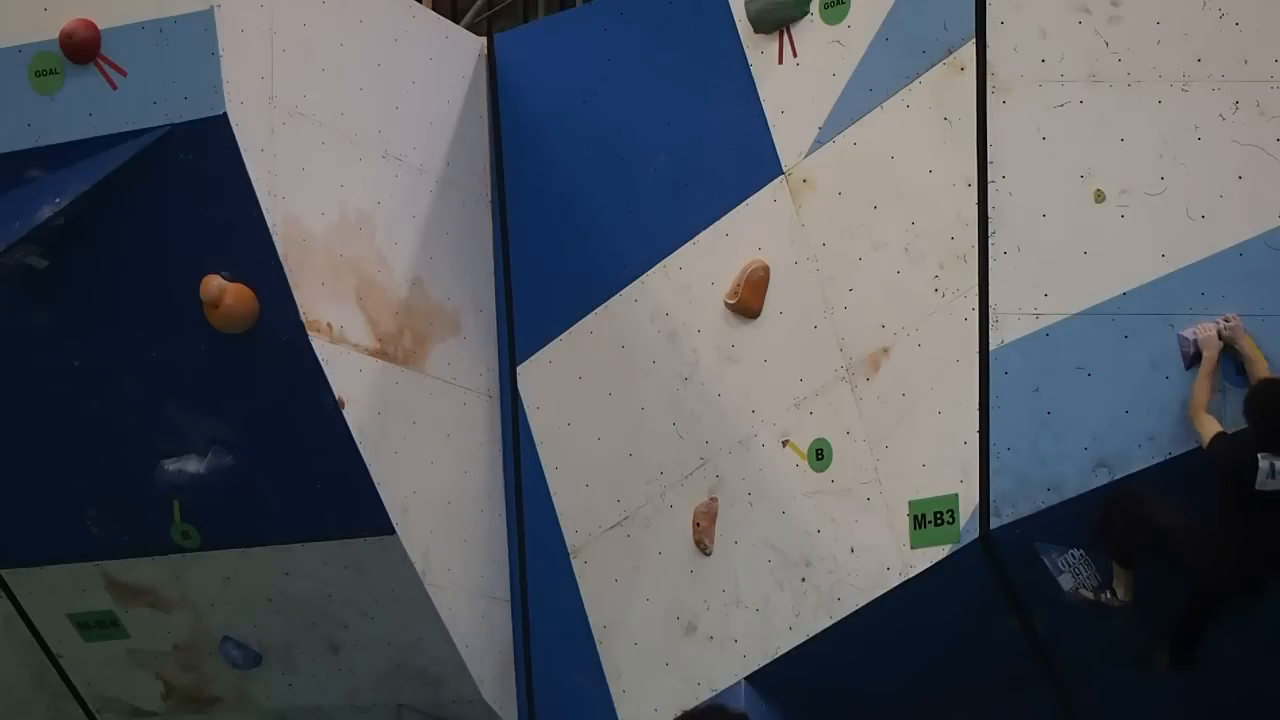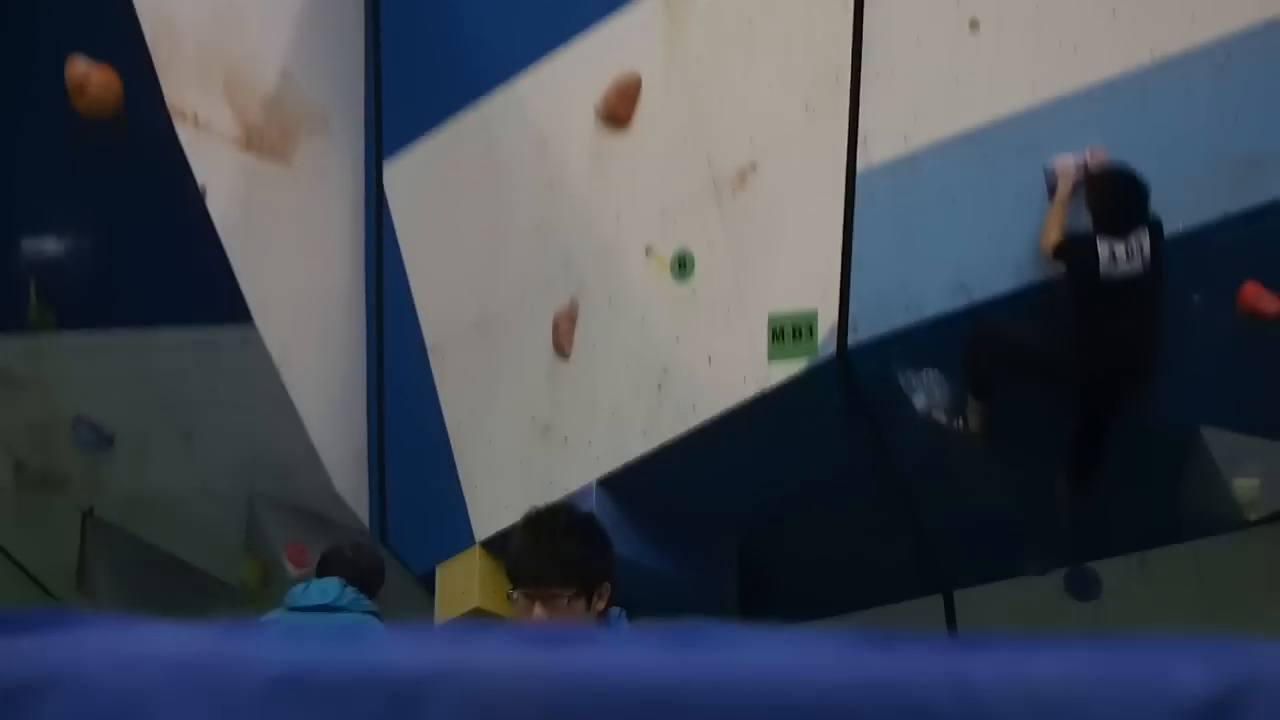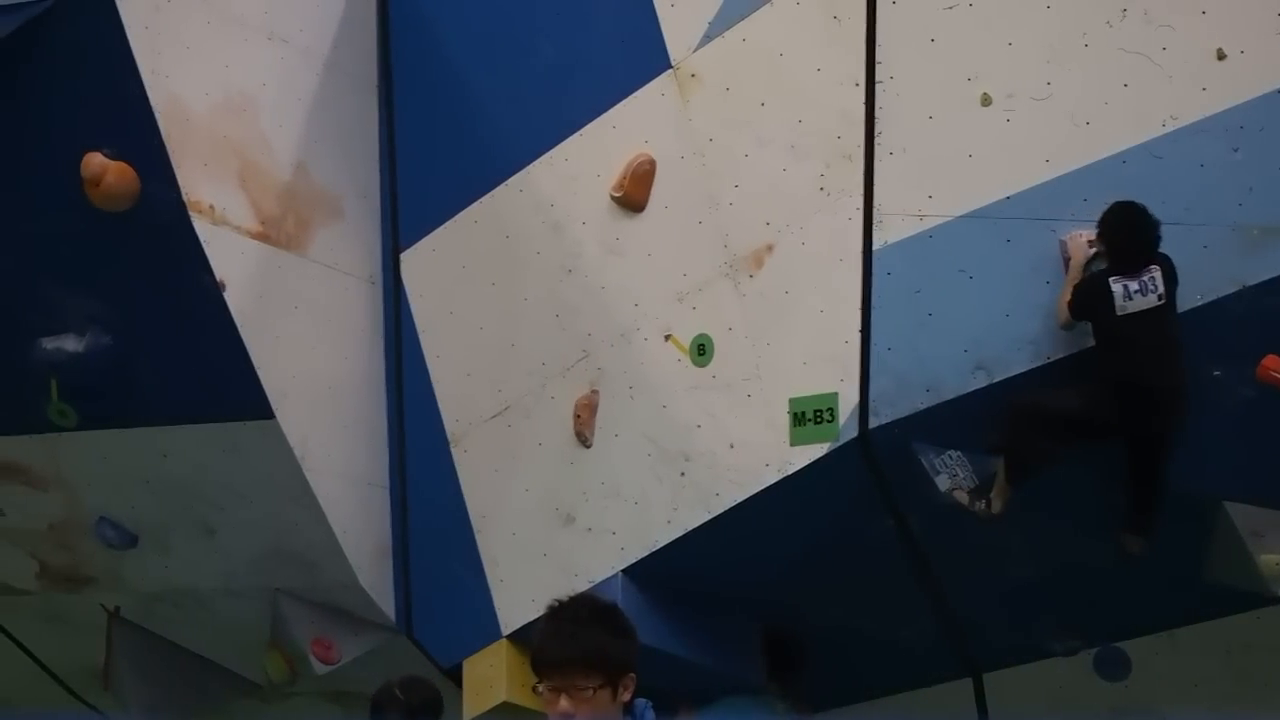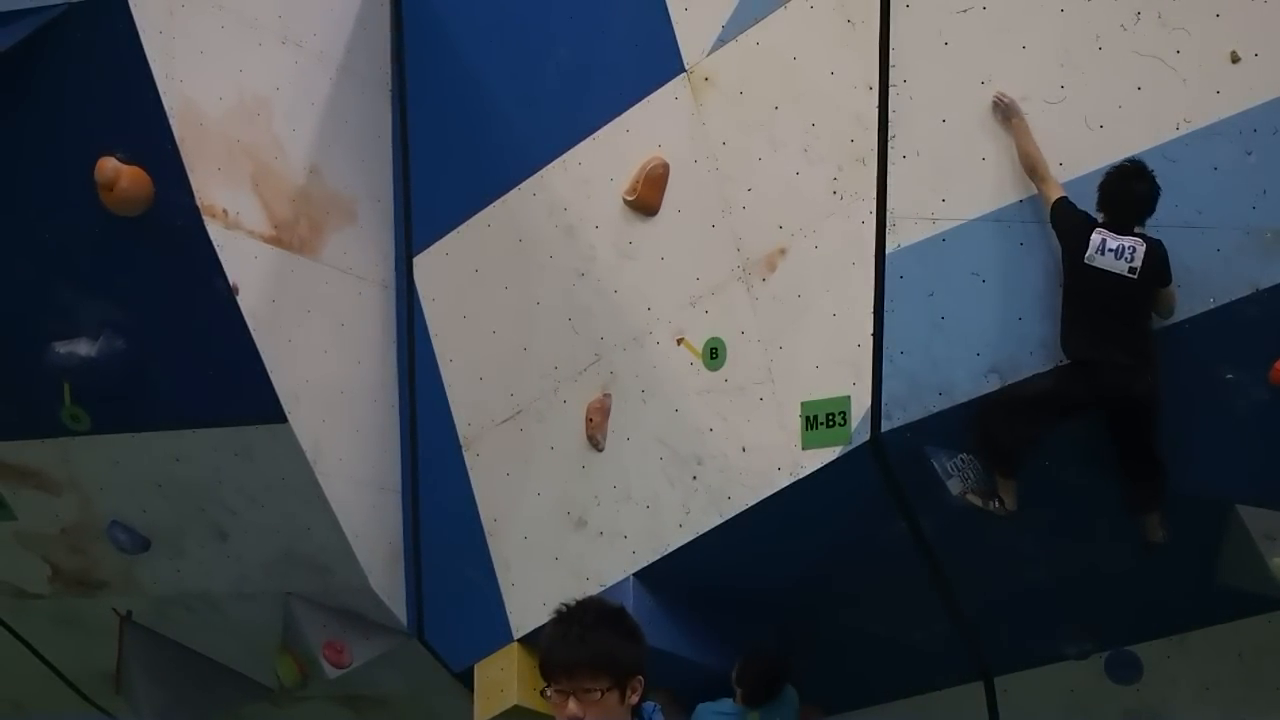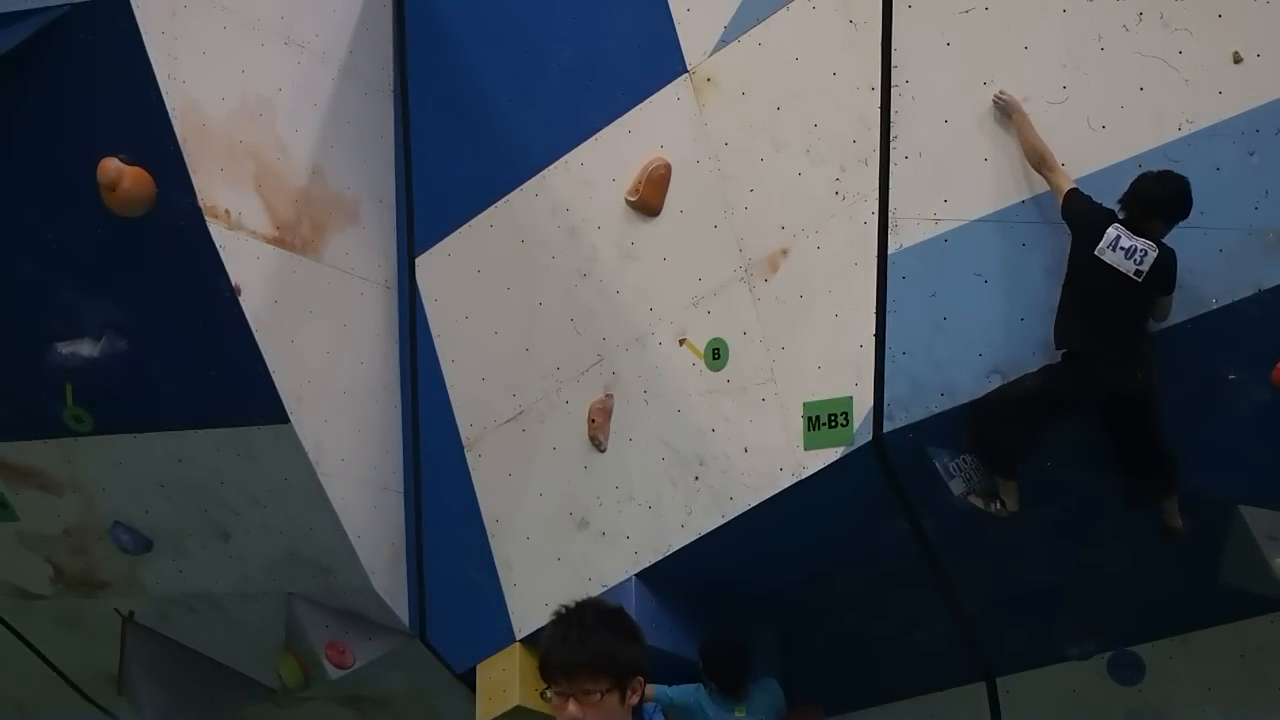
dt=1s
person 1, frame 1
left shoulder: (1236, 455)
left elbow: (1197, 411)
left wrist: (1210, 353)
right wrist: (1242, 342)
left hip: (1216, 561)
left knee: (1127, 504)
right knee: (1205, 601)
left ankle: (1121, 591)
right ankle: (1177, 656)
person 1, frame 2
left shoulder: (1085, 249)
right shoulder: (1152, 234)
left elbow: (1049, 242)
right elbow: (1130, 210)
left wrist: (1065, 190)
right wrist: (1106, 177)
left hip: (1085, 358)
right hip: (1135, 366)
left knee: (988, 341)
right knee: (1095, 423)
left ankle: (974, 421)
right ankle: (1075, 488)
person 1, frame 3
left shoulder: (1095, 287)
right shoulder: (1164, 268)
left elbow: (1064, 319)
left wrist: (1076, 263)
right wrist: (1118, 248)
left hip: (1115, 402)
right hip: (1167, 403)
left knee: (1025, 417)
right knee: (1148, 471)
left ankle: (997, 501)
right ankle: (1137, 535)
person 1, frame 4
left shoulder: (1078, 232)
right shoulder: (1153, 253)
left elbow: (1038, 173)
right elbow: (1166, 309)
left wrist: (1016, 120)
left hip: (1084, 374)
right hip: (1137, 379)
left knee: (1001, 413)
right knee: (1140, 453)
left ankle: (1007, 498)
right ankle: (1153, 526)
person 1, frame 5
left shoulder: (1093, 224)
right shoulder: (1164, 259)
left elbow: (1046, 165)
right elbow: (1160, 314)
left wrist: (1017, 114)
left hip: (1081, 368)
right hip: (1132, 374)
left knee: (994, 414)
right knee: (1145, 448)
left ankle: (1007, 500)
right ankle: (1173, 522)
